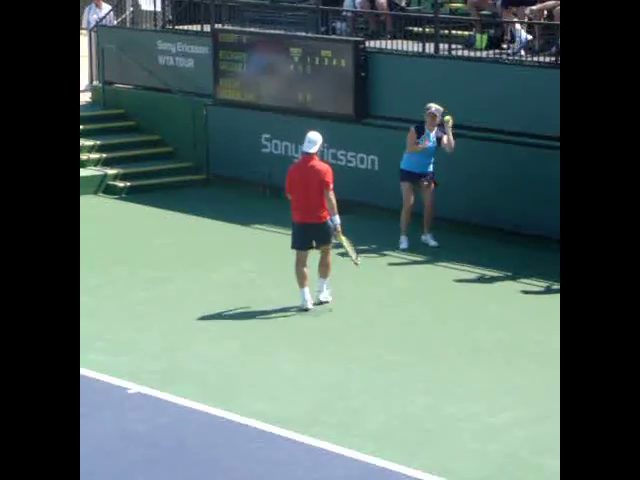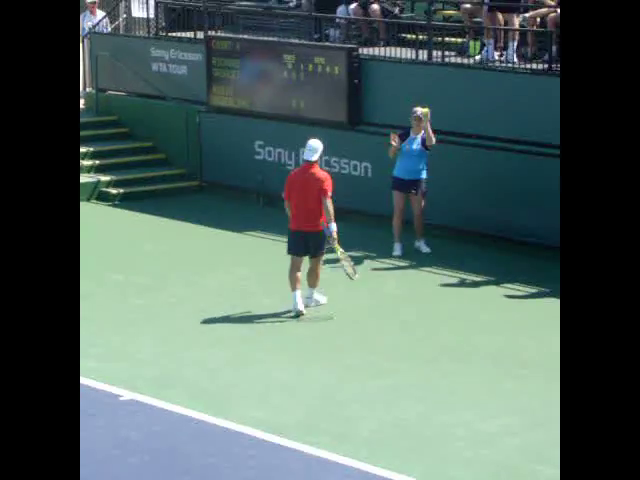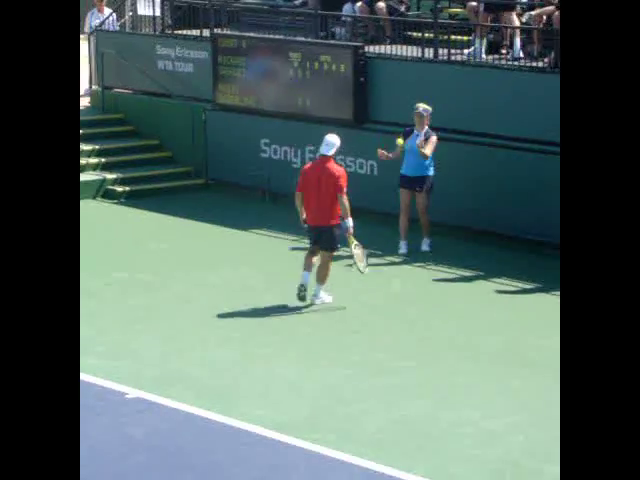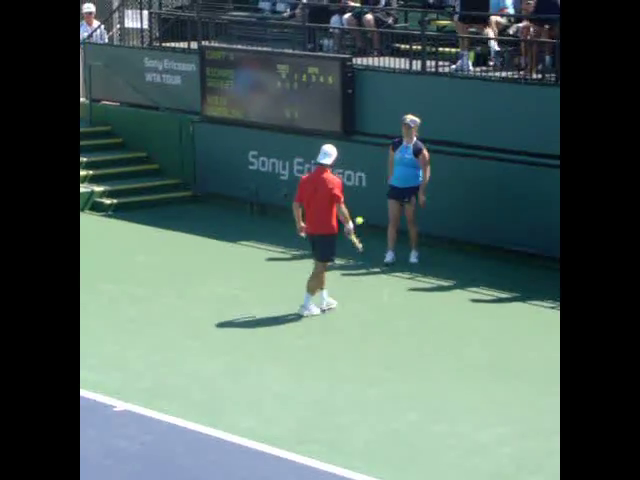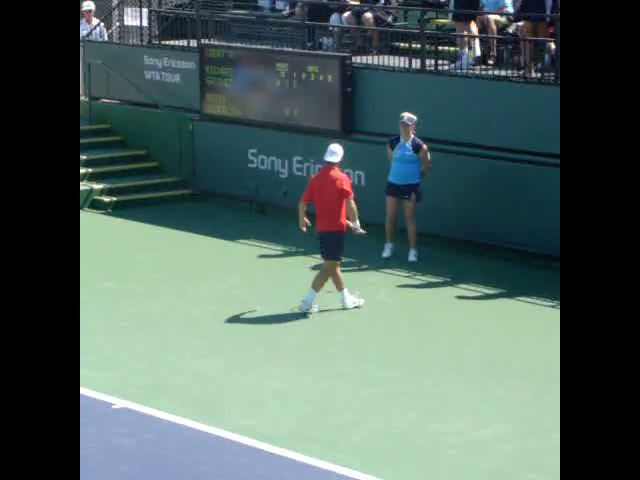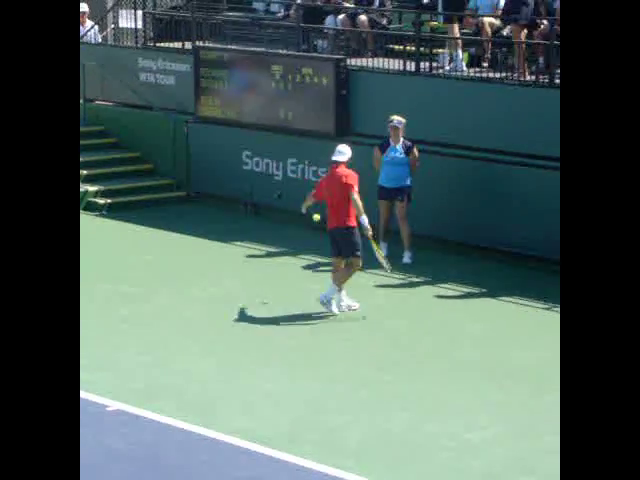
dt=0.2s
person 1, frame 1
left shoulder: (293, 169)
right shoulder: (324, 168)
left elbow: (290, 195)
right elbow: (329, 196)
right wrist: (336, 219)
left hip: (300, 220)
right hip: (321, 219)
left knee: (301, 259)
right knee: (326, 251)
left ankle: (306, 298)
right ankle: (323, 291)
person 1, frame 2
left shoulder: (292, 176)
right shoulder: (323, 176)
left elbow: (287, 204)
right elbow: (327, 204)
right wrist: (332, 227)
left hip: (296, 227)
right hip: (317, 227)
left knee: (295, 265)
right knee: (315, 264)
left ankle: (298, 303)
right ankle: (312, 297)
person 1, frame 3
left shoulder: (307, 169)
right shoulder: (338, 172)
left elbow: (298, 196)
right elbow: (342, 199)
left wrist: (302, 214)
right wrist: (348, 222)
left hip: (312, 220)
right hip: (330, 221)
left knee: (313, 251)
right knee: (326, 258)
left ankle: (304, 282)
right ankle: (318, 294)
person 1, frame 4
left shoulder: (305, 179)
right shoulder: (334, 181)
left elbow: (296, 204)
right elbow: (340, 208)
left wrist: (299, 223)
right wrist: (349, 226)
left hip: (311, 230)
right hip: (327, 231)
left knee: (319, 264)
right knee: (320, 268)
left ankle: (323, 300)
right ankle: (307, 306)
person 1, frame 5
left shoulder: (314, 179)
right shoulder: (342, 178)
left elbow: (303, 202)
right elbow: (350, 204)
left wrist: (302, 218)
right wrist: (356, 223)
left hip: (322, 228)
right hip: (336, 228)
left knee: (333, 264)
right knee: (329, 266)
left ankle: (346, 298)
right ankle: (307, 302)
person 1, frame 6
left shoulder: (325, 179)
right shoulder: (348, 174)
left elbow: (312, 197)
right elbow: (354, 198)
left wrist: (304, 206)
right wrist: (364, 221)
left hip: (332, 226)
right hip: (346, 225)
left knee: (338, 264)
right knee: (354, 263)
left ankle: (342, 301)
right ankle: (328, 296)
person 2, frame 1
left shoulder: (441, 134)
right shoulder: (415, 130)
left elbow: (450, 147)
right elbow: (409, 149)
left wrist: (448, 130)
right wrist: (421, 146)
left hip: (426, 172)
right hip: (408, 171)
left knee: (429, 205)
right knee: (409, 204)
left ankle: (426, 235)
right ankle: (403, 237)
person 2, frame 2
left shoulder: (425, 138)
right shoulder: (402, 136)
left elbow: (432, 142)
right elbow: (392, 156)
left wrist: (427, 125)
right wrist: (394, 146)
left hip: (417, 180)
right hip: (399, 178)
left knee: (418, 213)
right knee: (398, 212)
left ankle: (420, 241)
right ankle: (397, 244)
person 2, frame 3
left shoulder: (431, 136)
right shoulder: (406, 134)
left elbow: (426, 155)
right elbow: (398, 154)
left wrist: (421, 149)
right wrist: (387, 155)
left hip: (424, 177)
right hip: (406, 175)
left knee: (422, 210)
right knee: (404, 210)
left ankle: (426, 239)
right ankle: (403, 242)
person 2, frame 4
left shoulder: (420, 149)
right shoulder: (394, 145)
left elbow: (426, 172)
left wrist: (422, 192)
right wrist: (390, 181)
left hip: (412, 188)
right hip: (395, 187)
left knee: (411, 221)
right knee: (393, 221)
left ankle: (414, 252)
right ankle: (390, 253)
person 2, frame 5
left shoulder: (419, 146)
right shoulder: (392, 143)
left elbow: (427, 165)
left wrist: (418, 178)
left hip: (411, 185)
right hip: (393, 183)
left knee: (409, 217)
right knee: (390, 216)
left ankle: (413, 250)
right ankle: (388, 245)
person 2, frame 6
left shoulder: (409, 148)
right shoulder: (381, 147)
left elbow: (413, 167)
left hip: (402, 187)
right hip: (384, 186)
left knee: (402, 219)
right knee: (384, 218)
left ankle: (407, 252)
right ankle: (382, 242)
